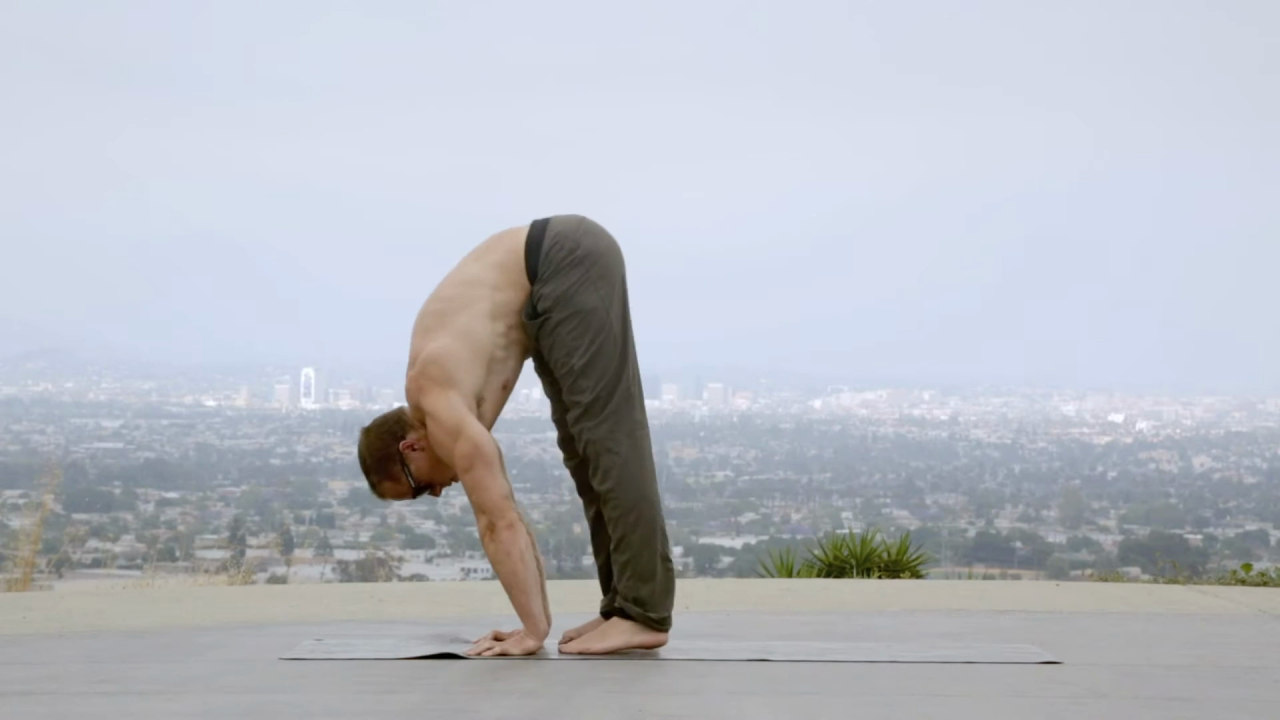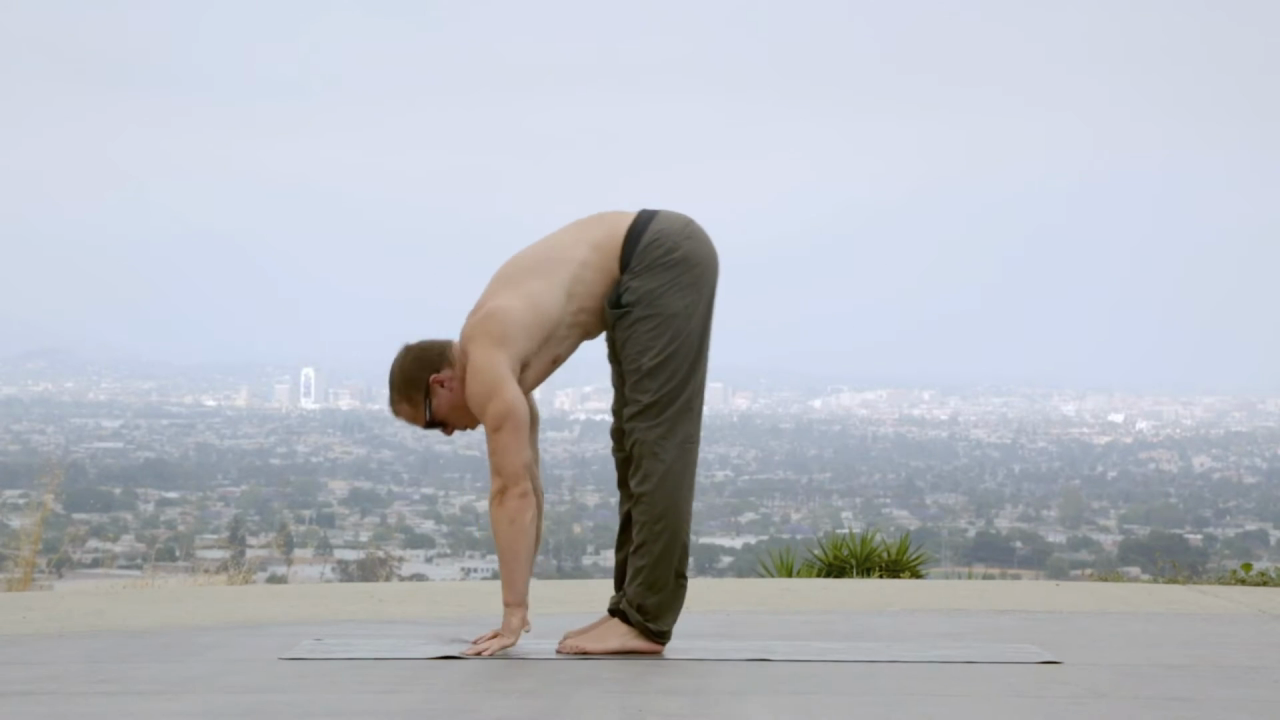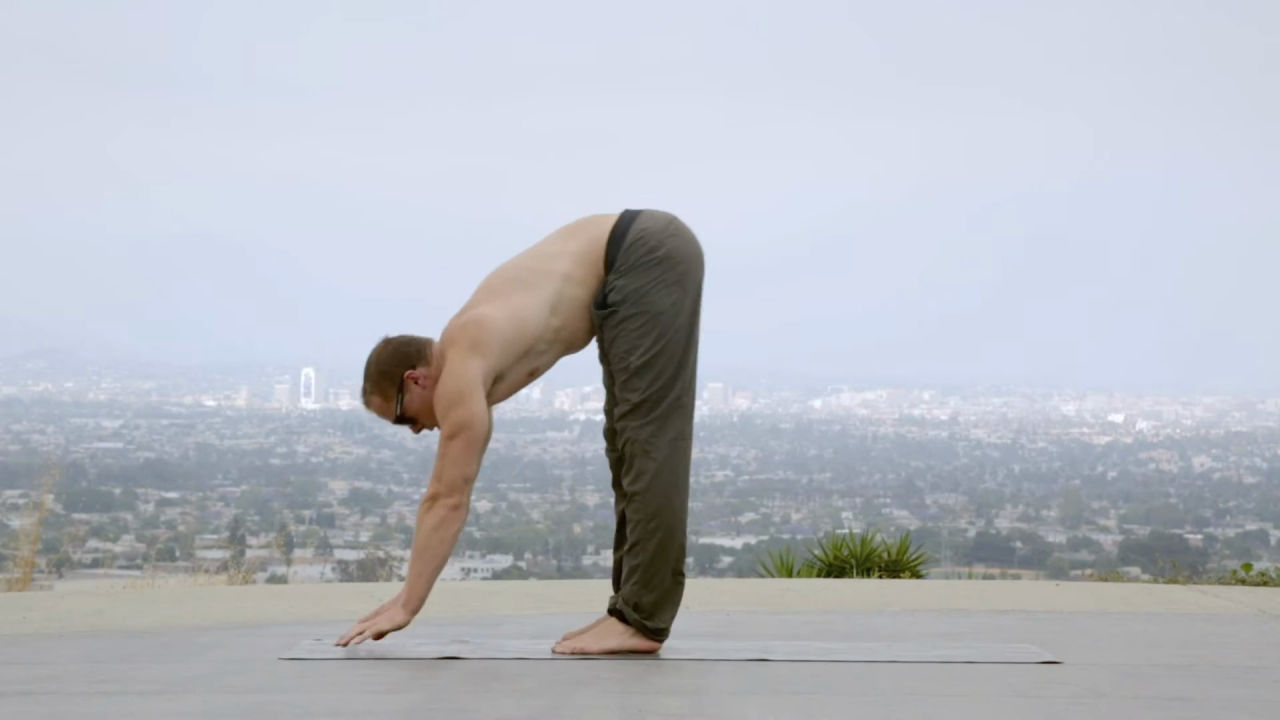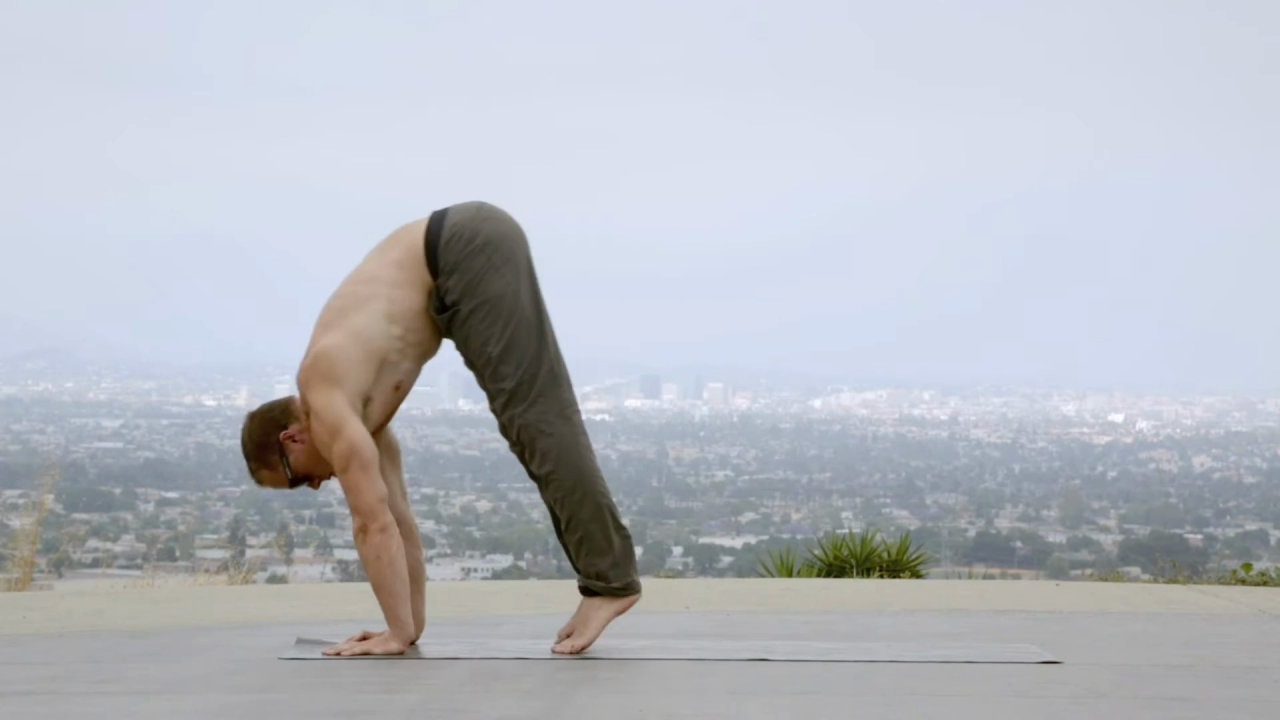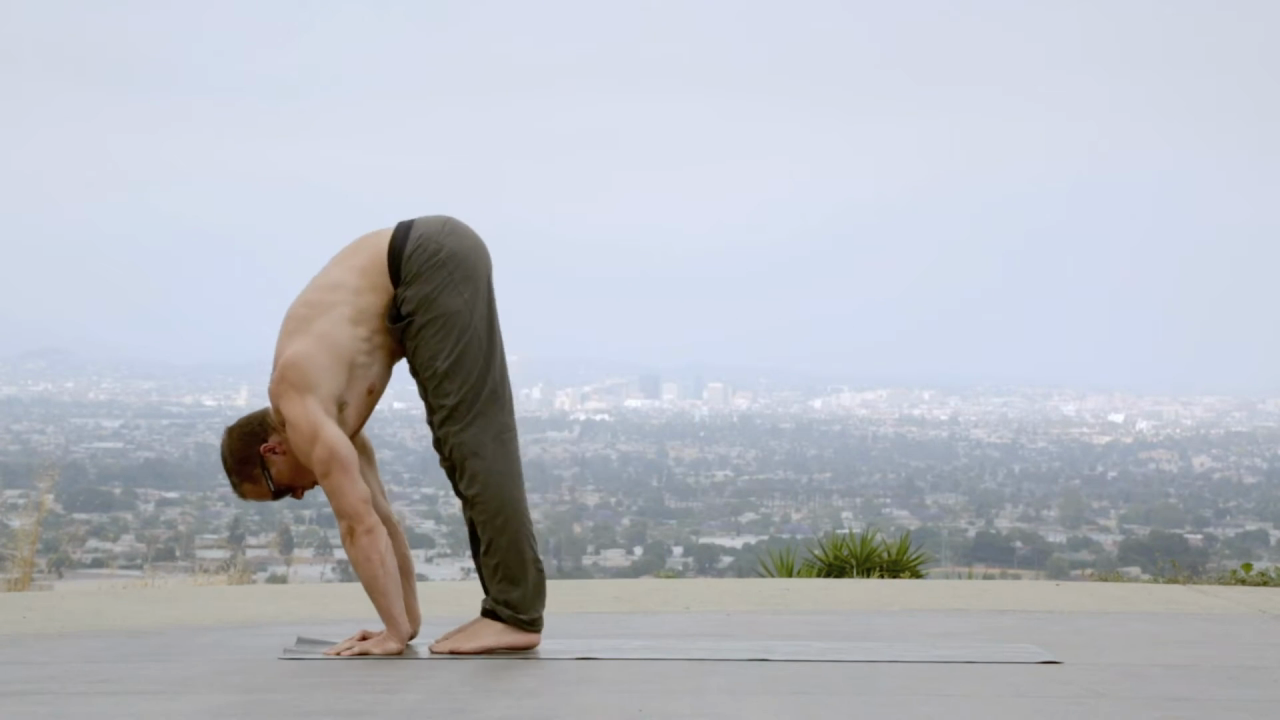
dt=0.3s
person 1, frame 1
left shoulder: (442, 414)
right shoulder: (457, 413)
left elbow: (501, 524)
right elbow: (505, 520)
left wrist: (534, 630)
right wrist: (536, 622)
left hip: (567, 258)
right hip: (564, 260)
left knee: (607, 438)
right knee: (588, 444)
left ankle: (644, 611)
right ankle: (628, 607)
person 1, frame 2
left shoulder: (485, 367)
right shoulder: (498, 361)
left elbow: (512, 491)
right elbow: (525, 487)
left wrist: (515, 611)
right wrist: (515, 604)
left hip: (663, 257)
right hip: (663, 259)
left knee: (657, 442)
right knee: (640, 442)
left ankle: (644, 619)
right ankle: (634, 609)
person 1, frame 3
left shoulder: (460, 373)
right shoulder: (471, 374)
left elbow: (447, 501)
right elbow: (453, 498)
left wrist: (404, 605)
right wrist: (409, 597)
left hip: (647, 257)
right hip: (642, 260)
left knee: (648, 439)
right knee: (632, 439)
left ankle: (642, 616)
right ankle: (636, 608)
person 1, frame 4
left shoulder: (325, 407)
right shoulder: (359, 411)
left elbow: (375, 525)
right elbow: (396, 519)
left wrist: (401, 631)
right wrist: (406, 625)
left hip: (473, 243)
right hip: (471, 246)
left knee: (532, 419)
right knee: (530, 420)
left ankle: (609, 580)
right ankle: (611, 572)
person 1, frame 5
left shoulder: (301, 417)
right shoulder: (330, 417)
left elbow: (361, 528)
right elbow: (380, 520)
left wrist: (396, 631)
right wrist: (408, 620)
left hip: (434, 257)
right hip: (437, 257)
left knee: (473, 439)
right knee: (469, 439)
left ankle: (515, 612)
right ankle: (511, 608)
